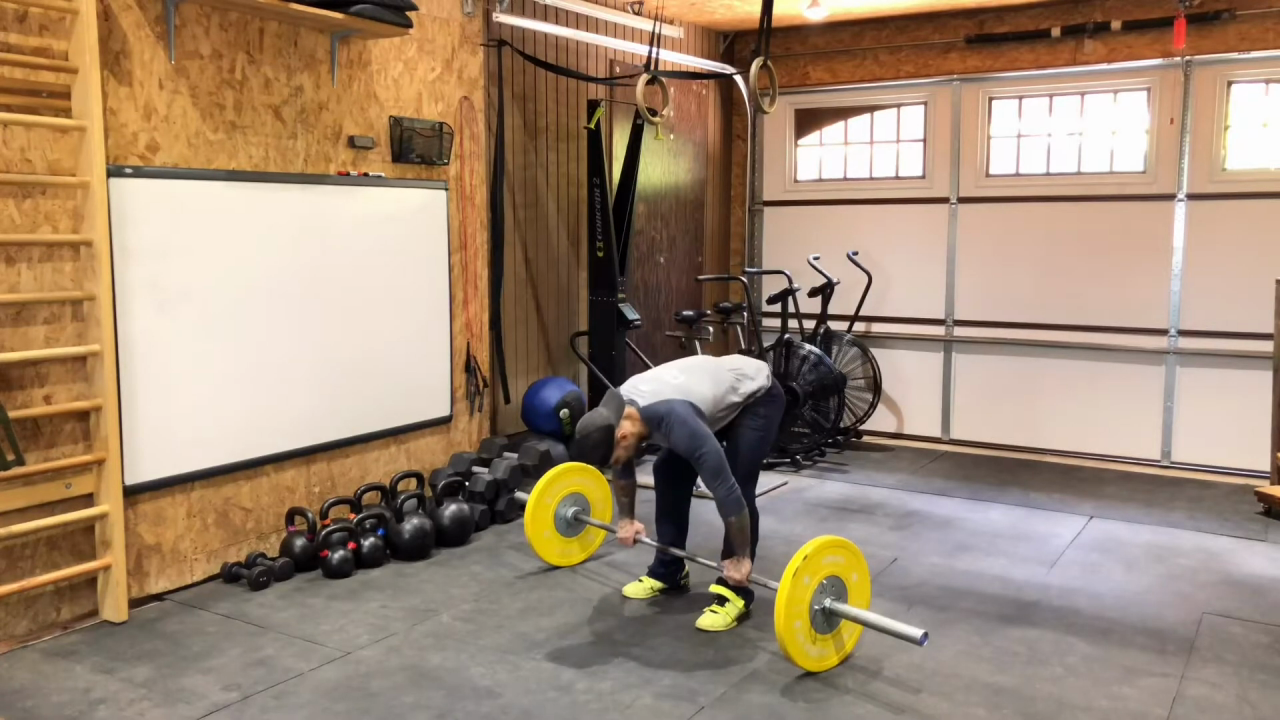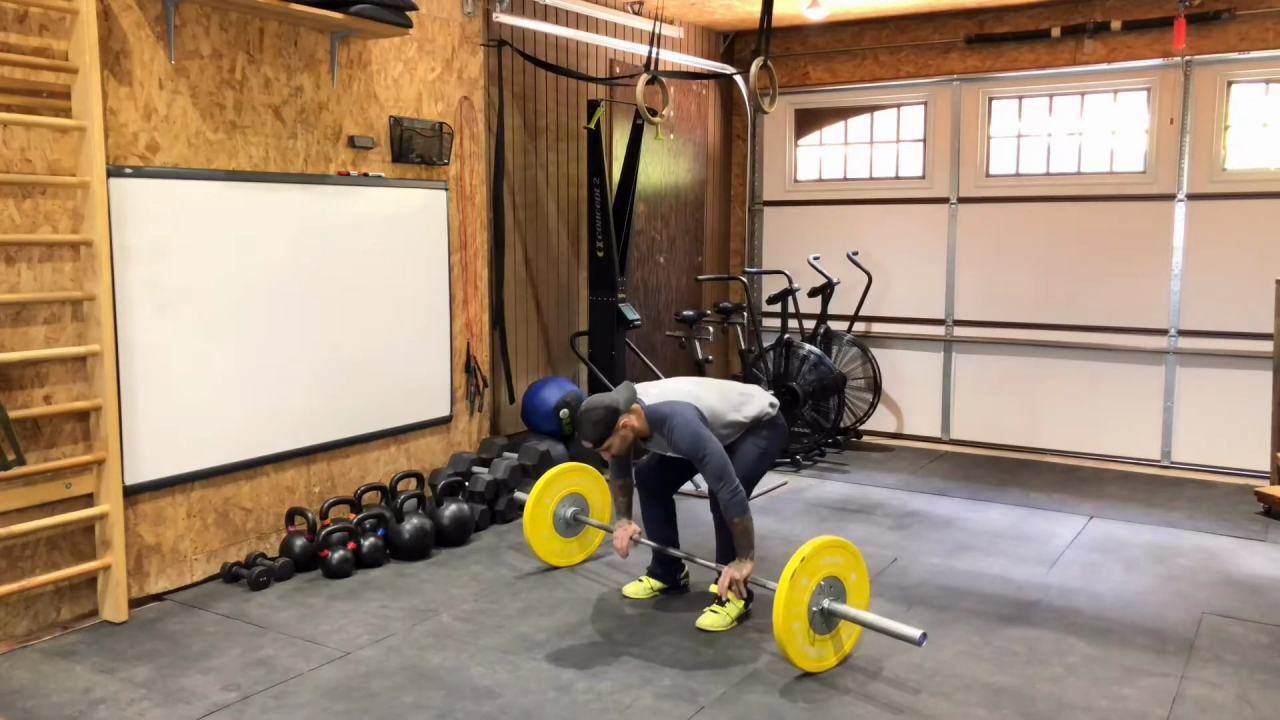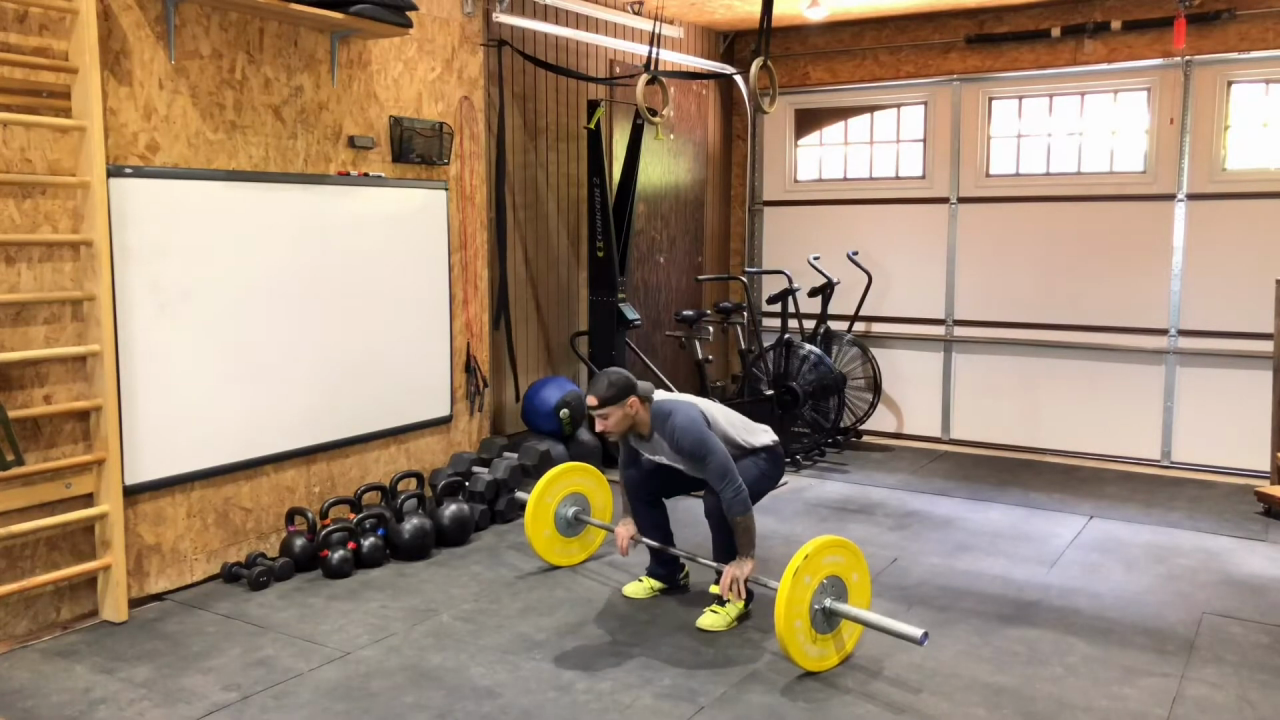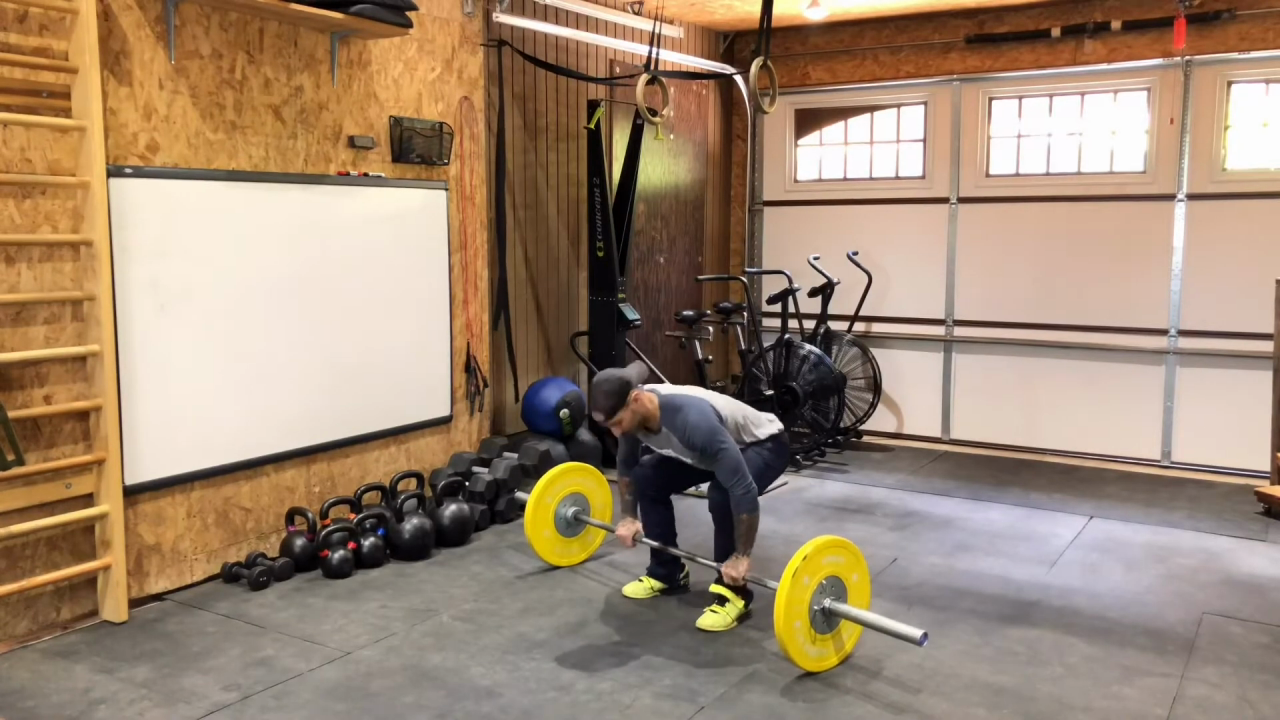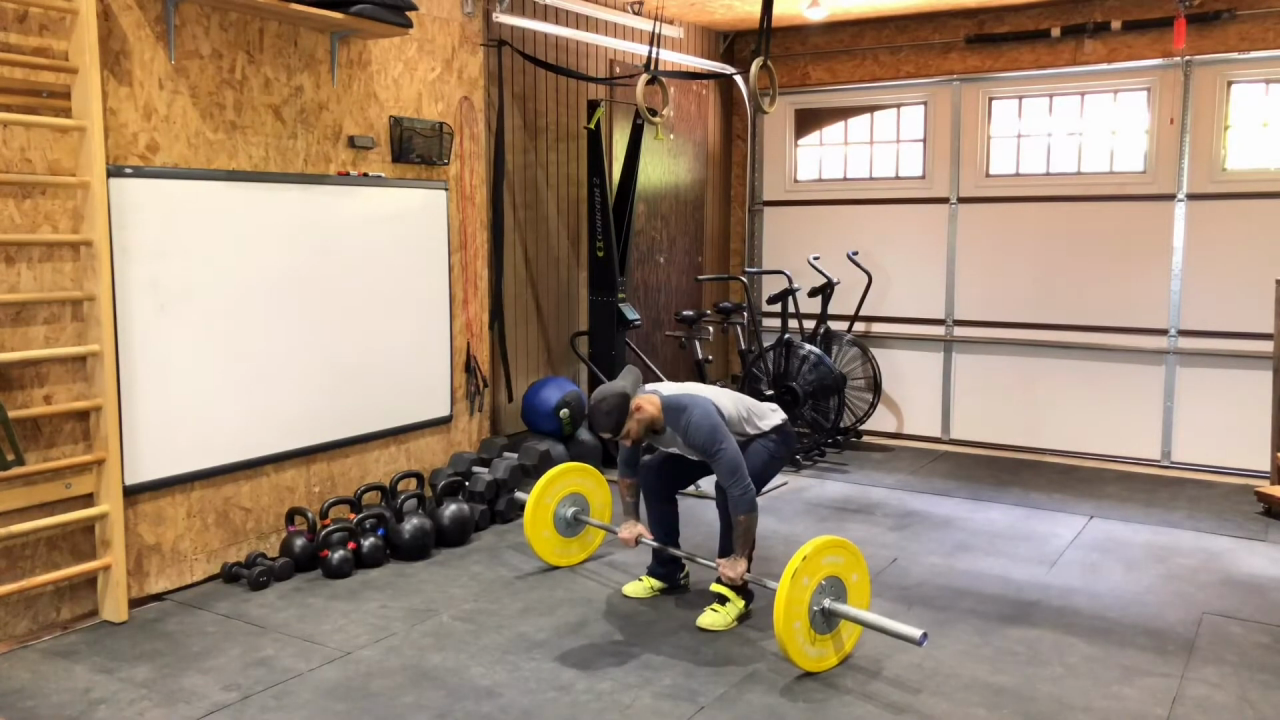
dt=0.4s
person 1, frame 1
left shoulder: (676, 421)
right shoulder: (616, 411)
left elbow: (724, 488)
right elbow: (622, 469)
left wrist: (741, 558)
right wrist: (626, 518)
left hip: (756, 398)
right hip: (718, 391)
left knee: (738, 484)
right knee: (668, 473)
left ankle: (734, 591)
right ankle: (669, 571)
person 1, frame 2
left shoulder: (678, 423)
right shoulder: (622, 413)
left elbow: (729, 489)
right elbow: (619, 469)
left wrist: (744, 559)
right wrist: (623, 519)
left hip: (760, 424)
right hip: (720, 421)
left knee: (721, 494)
right knee: (650, 477)
left ankle: (734, 594)
right ankle: (667, 571)
person 1, frame 3
left shoulder: (682, 423)
right shoulder: (629, 418)
left elbow: (733, 491)
right elbow: (628, 467)
left wrist: (745, 559)
right wrist: (628, 517)
left hip: (760, 455)
left knee: (717, 501)
right knee: (638, 480)
left ankle: (734, 594)
right ankle: (667, 571)
person 1, frame 4
left shoulder: (692, 419)
right shoulder: (632, 414)
left elbow: (743, 488)
right elbow: (627, 465)
left wrist: (741, 556)
right wrist: (628, 516)
left hip: (764, 445)
left knee: (721, 495)
right knee: (645, 478)
left ankle: (733, 592)
right ankle: (668, 572)
person 1, frame 5
left shoulder: (696, 419)
right shoulder: (632, 413)
left elbow: (741, 489)
right elbow: (628, 467)
left wrist: (740, 557)
right wrist: (630, 518)
left hip: (769, 435)
right hip: (728, 435)
left knee: (727, 490)
right knee: (653, 474)
left ankle: (734, 591)
right ankle: (668, 571)
